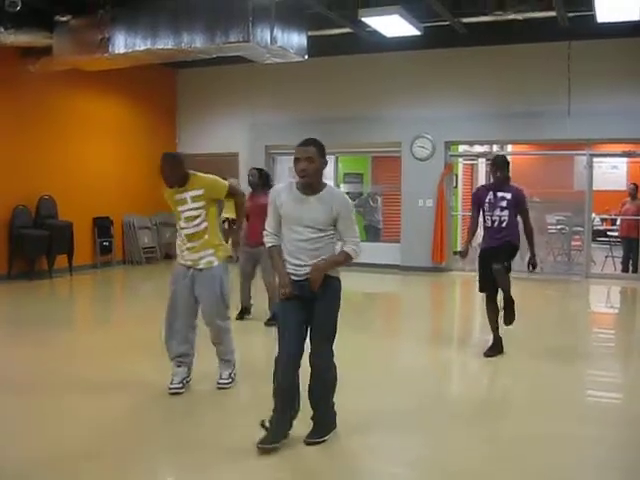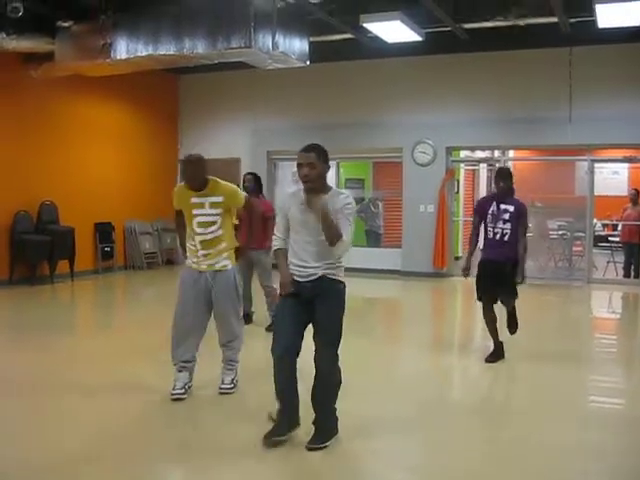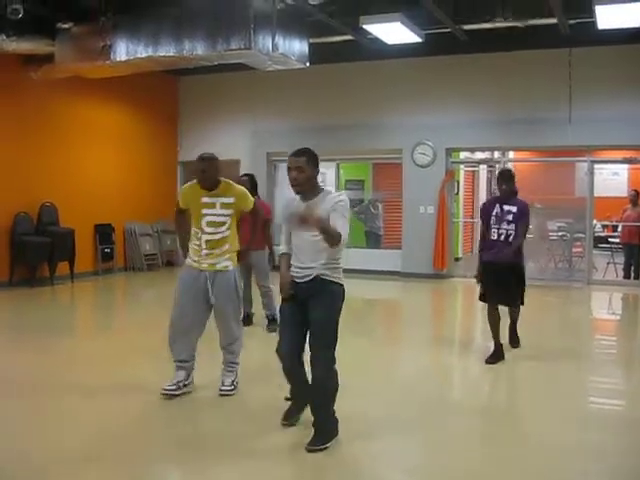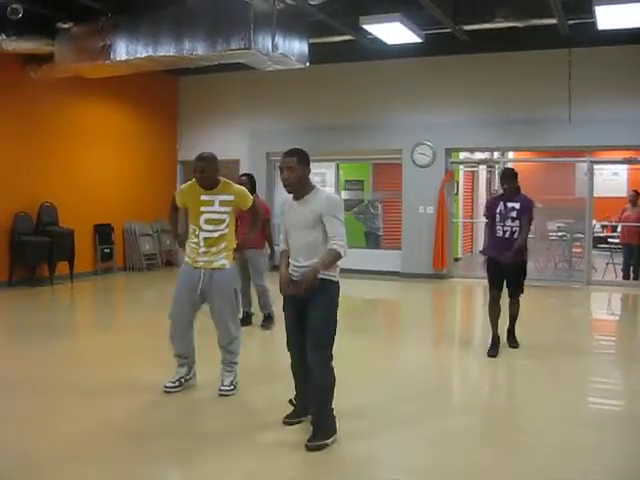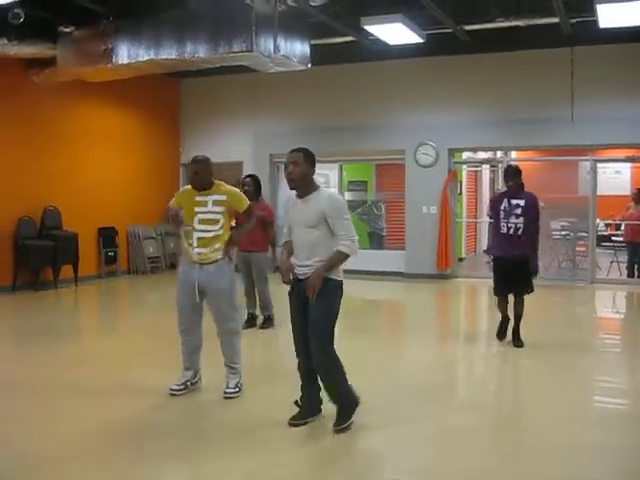
dt=0.2s
person 1, frame 1
left shoulder: (339, 201)
right shoulder: (279, 194)
left elbow: (353, 249)
right elbow: (271, 236)
left wrist: (325, 265)
right wrist: (280, 273)
left hip: (325, 284)
right hip: (292, 284)
left knee: (321, 354)
right knee: (287, 355)
left ankle: (324, 421)
right ankle: (279, 427)
person 1, frame 2
left shoulder: (342, 201)
right shoulder: (288, 200)
left elbow: (341, 246)
right elbow: (279, 239)
left wrist: (323, 211)
right wrist: (283, 271)
left hip: (328, 286)
right hip: (294, 285)
left knee: (325, 357)
right knee: (282, 352)
left ankle: (326, 424)
right ankle: (286, 419)
person 1, frame 3
left shoulder: (336, 202)
right shoulder: (289, 205)
left elbow: (338, 241)
left wrist: (318, 221)
right wrist: (284, 273)
left hip: (326, 286)
right hip: (296, 286)
left knee: (321, 358)
right knee: (287, 352)
left ankle: (326, 426)
right ankle: (301, 398)
person 1, frame 4
left shoulder: (328, 200)
right shoulder: (286, 205)
left elbow: (338, 245)
left wrist: (315, 270)
right wrist: (283, 270)
left hip: (321, 285)
right hip: (294, 285)
left knee: (318, 354)
right knee: (297, 351)
left ankle: (324, 425)
right ankle: (304, 403)
person 1, frame 5
left shoulder: (330, 200)
right shoulder: (290, 203)
left elbow: (349, 243)
left wrist: (320, 272)
right wrist: (286, 259)
left hip: (325, 284)
right hip: (299, 283)
left knee: (321, 349)
right knee: (303, 349)
left ankle: (347, 404)
right ankle: (310, 403)
person 2, frame 1
left shoulder: (208, 183)
right shoulder: (169, 193)
left elbow: (239, 195)
left wrist: (237, 229)
left hip: (212, 262)
right hip: (183, 263)
left knee: (215, 317)
right knee: (178, 319)
left ankle: (227, 366)
right ankle: (181, 368)
person 2, frame 2
left shoulder: (227, 191)
right shoulder: (179, 193)
left elbow: (250, 211)
right wrist: (184, 247)
left hip: (224, 267)
right hip: (193, 268)
left knee: (228, 322)
right knee: (186, 322)
left ankle: (230, 370)
right ankle: (183, 374)
person 2, frame 3
left shoulder: (237, 193)
right shoulder: (187, 191)
left elbow: (256, 215)
right wrist: (184, 244)
left hip: (225, 268)
right hip: (194, 267)
left knee: (229, 324)
right knee: (182, 321)
left ankle: (230, 372)
right ankle: (183, 373)
person 2, frame 4
left shoulder: (235, 192)
right shoulder: (187, 190)
left elbow: (256, 213)
right elbow: (174, 208)
right wrist: (177, 234)
left hip: (222, 267)
right hip: (191, 265)
left knee: (226, 323)
right knee: (179, 319)
left ankle: (229, 372)
right ankle: (185, 370)
person 2, frame 5
left shoulder: (230, 193)
right shoulder: (184, 194)
left elbow: (251, 216)
right elbow: (168, 214)
left wrist: (239, 235)
right wrist: (173, 216)
left hip: (218, 265)
right hip: (189, 264)
left knee: (227, 321)
right knee: (188, 322)
left ankle: (233, 374)
right ankle: (190, 373)
person 3, frame 1
left shoulder: (517, 194)
right shoulder: (480, 193)
left elbow: (526, 223)
right elbow: (474, 220)
left wrist: (532, 253)
right wrist: (467, 245)
left hip: (508, 242)
right hip: (487, 246)
left knee: (498, 268)
right knee: (489, 295)
left ankle: (508, 299)
right ankle: (496, 341)
person 3, frame 2
left shoulder: (519, 207)
right shoulder: (483, 203)
left elbow: (522, 238)
right elbow: (475, 233)
left wrist: (521, 267)
right wrist: (468, 259)
left hip: (509, 259)
right hip: (488, 260)
left knee: (507, 298)
right knee: (487, 303)
left ankle: (511, 312)
right ankle: (497, 346)
person 3, frame 3
left shoulder: (522, 207)
right shoulder: (487, 206)
left elbow: (521, 236)
right elbow: (483, 237)
left wrist: (508, 252)
right wrist: (479, 264)
left hip: (513, 262)
right hip: (490, 262)
left knee: (513, 303)
right knee: (491, 303)
left ankle: (513, 329)
right ankle: (497, 347)
person 3, frame 4
left shoulder: (526, 203)
right shoulder: (492, 203)
left elbow: (524, 232)
left wrist: (512, 253)
right wrist: (488, 253)
left hip: (517, 258)
right hip: (495, 257)
left knee: (514, 296)
right knee: (494, 295)
left ankle: (511, 332)
right ankle: (494, 337)
person 3, frame 5
left shoulder: (530, 200)
right shoulder: (496, 200)
left elbow: (534, 231)
left wrist: (534, 259)
right wrist: (492, 251)
left hip: (522, 256)
right hip: (500, 255)
left knee: (519, 295)
right knee: (501, 294)
left ankle: (516, 331)
right ankle: (504, 320)
person 4, frame 1
left shoulder: (270, 197)
right shoulder: (248, 199)
left hip: (265, 246)
right hip: (247, 246)
left knee: (269, 281)
right knee: (245, 279)
left ankle: (275, 313)
right ankle: (245, 307)
person 4, frame 2
left shoulder: (265, 205)
left elbow: (270, 228)
left wrist: (269, 245)
left hip: (260, 250)
right hip: (243, 250)
left knee: (267, 285)
right knee: (244, 284)
left ankle: (274, 318)
right ankle: (247, 313)
person 4, frame 3
left shoulder: (262, 206)
left elbow: (267, 231)
left wrist: (271, 251)
left hip: (258, 251)
right hip: (240, 251)
left knee: (264, 285)
right knee: (244, 285)
left ankle: (272, 317)
right ankle: (247, 314)
person 4, frame 4
left shoulder: (261, 206)
left elbow: (267, 230)
left wrist: (272, 250)
left hip: (255, 250)
right hip: (238, 250)
left knee: (259, 284)
right knee: (243, 284)
left ankle: (268, 315)
right ankle: (247, 313)
person 4, frame 5
left shoulder: (265, 208)
left elbow: (271, 233)
left wrist: (274, 255)
left hip: (259, 253)
right hip: (241, 252)
left knee: (261, 287)
right knee: (248, 287)
left ankle: (268, 316)
right ankle: (251, 315)
